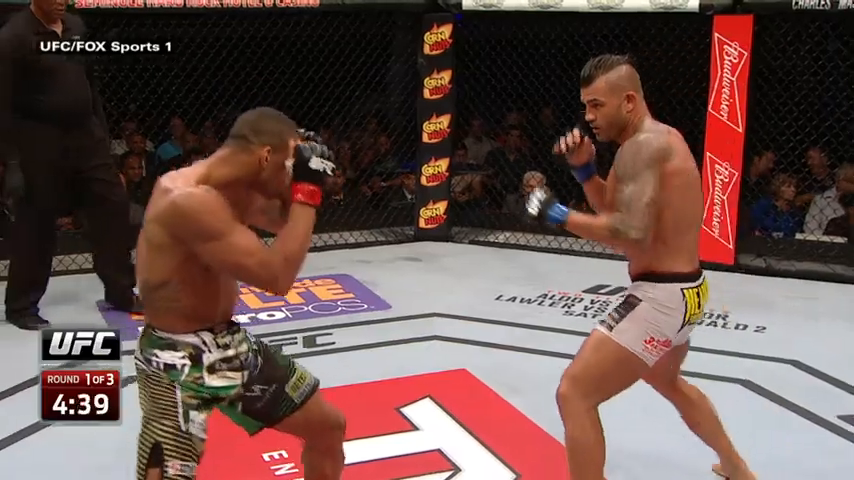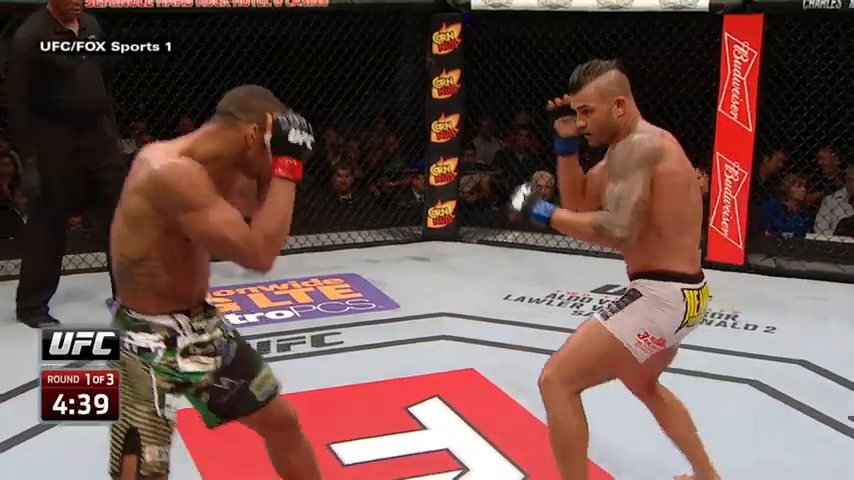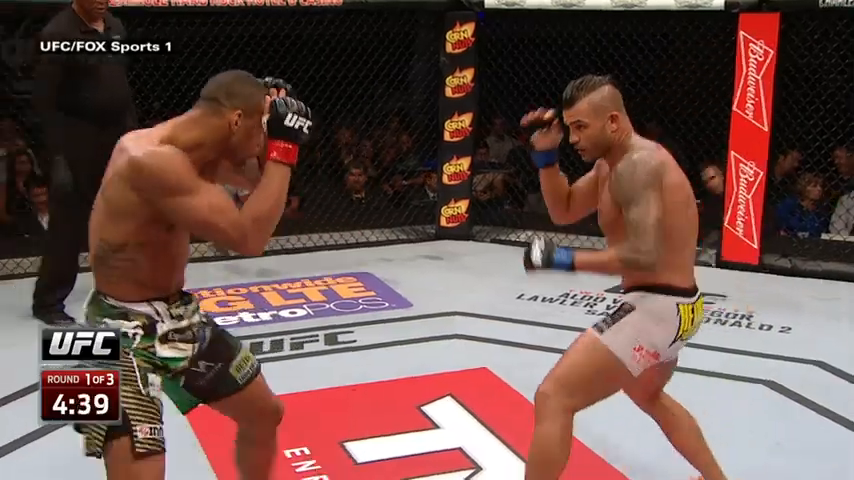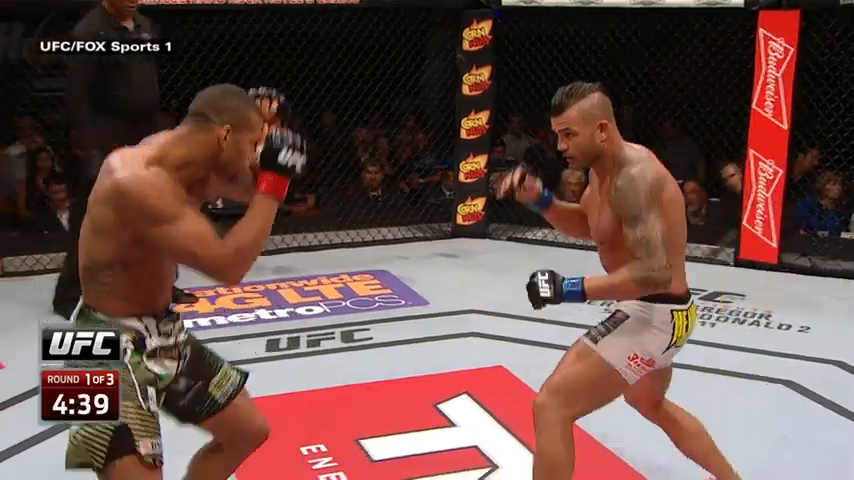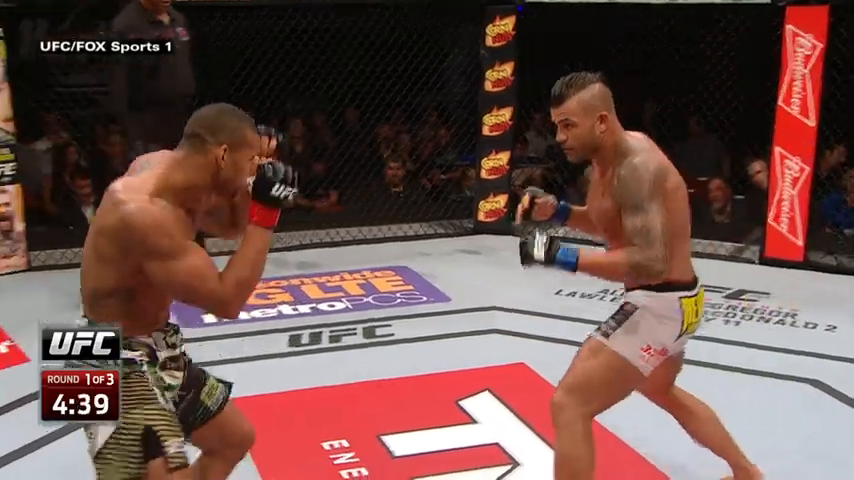
dt=0.1s
person 1, frame 1
left shoulder: (646, 145)
right shoulder: (646, 142)
left elbow: (628, 232)
right elbow: (608, 210)
left wrist: (556, 214)
right wrist: (584, 165)
left hip: (661, 300)
right hip: (678, 292)
left knee: (573, 394)
right knee: (666, 381)
person 1, frame 2
left shoulder: (639, 147)
right shoulder: (631, 146)
left elbow: (614, 230)
right elbow: (580, 202)
left wrist: (541, 212)
right wrist: (565, 142)
left hip: (663, 297)
right hip: (678, 293)
left knee: (557, 380)
right knee: (642, 383)
person 1, frame 3
left shoulder: (637, 164)
right shoulder: (615, 158)
left elbow: (642, 258)
right elbow: (564, 209)
left wrist: (563, 259)
right wrist: (545, 153)
left hip: (657, 310)
right hip: (663, 307)
left knee: (553, 399)
right knee: (645, 395)
person 1, frame 4
left shoulder: (633, 176)
right shoulder: (606, 167)
left elbow: (653, 272)
right elbow: (585, 226)
left wrist: (572, 289)
right wrist: (539, 198)
left hip: (651, 317)
right hip: (658, 313)
left knee: (550, 408)
right knee: (649, 403)
person 1, frame 5
left shoulder: (635, 166)
right shoulder: (613, 155)
left elbow: (649, 263)
right elbow: (609, 225)
left wrist: (565, 257)
right wrist: (556, 212)
left hip: (659, 306)
right hip: (672, 301)
left knee: (569, 405)
right knee: (660, 391)
person 2, frame 1
left shoulder: (234, 184)
right shoulder: (187, 200)
left elbow: (282, 221)
right elbow: (276, 277)
left wrist: (301, 181)
right wrist: (309, 188)
left hip: (230, 343)
right hip: (174, 361)
left knee: (327, 427)
person 2, frame 2
left shoulder: (213, 161)
right shoulder: (170, 172)
left elbow: (269, 207)
right elbow: (258, 253)
left wrist: (283, 156)
right wrist: (287, 164)
left hip: (203, 328)
right hip: (149, 344)
left knee: (284, 425)
person 2, frame 3
left shoulder: (196, 142)
right shoulder: (151, 159)
right elbow: (248, 237)
left wrist: (270, 116)
right wrist: (282, 147)
left hip: (178, 317)
right hip: (124, 330)
left knee: (264, 411)
person 2, frame 4
left shoulder: (187, 158)
right shoulder: (136, 182)
left elbow: (240, 184)
right elbow: (228, 267)
right wrist: (274, 178)
left hip: (164, 332)
left knee: (249, 432)
person 2, frame 5
left shoulder: (170, 167)
right shoulder: (143, 212)
left elbow: (233, 222)
right elbow: (226, 300)
left wrist: (248, 180)
right wrist: (265, 210)
left hip: (153, 348)
left knee: (235, 437)
person 3, frame 1
left shoulder: (76, 27)
left wrist: (99, 127)
left hip: (86, 134)
right hip: (42, 142)
left knee: (113, 209)
right knee: (35, 225)
left ankle: (121, 292)
person 3, frame 2
right shoulder: (31, 36)
right elbow: (20, 103)
left wrist: (112, 132)
right wrist: (29, 160)
left hip: (98, 135)
right hip: (55, 140)
right knee: (48, 224)
right ankle: (31, 304)
person 3, frame 3
left shoulder: (115, 26)
right shoulder: (58, 33)
right elbow: (46, 101)
left wrist: (132, 129)
right wrist: (58, 157)
left hip: (120, 134)
right hip: (78, 137)
right knee: (70, 225)
right ankle: (48, 301)
person 3, frame 4
right shoulder: (89, 31)
right elbow: (79, 97)
left wrist: (160, 132)
right wrist: (91, 151)
left hip: (148, 132)
right hip: (110, 135)
right ankle: (68, 296)
person 3, frame 5
left shoulder: (178, 20)
right shoulder: (127, 25)
right elbow: (119, 86)
right wrist: (134, 136)
left hip: (184, 119)
right hip: (148, 123)
